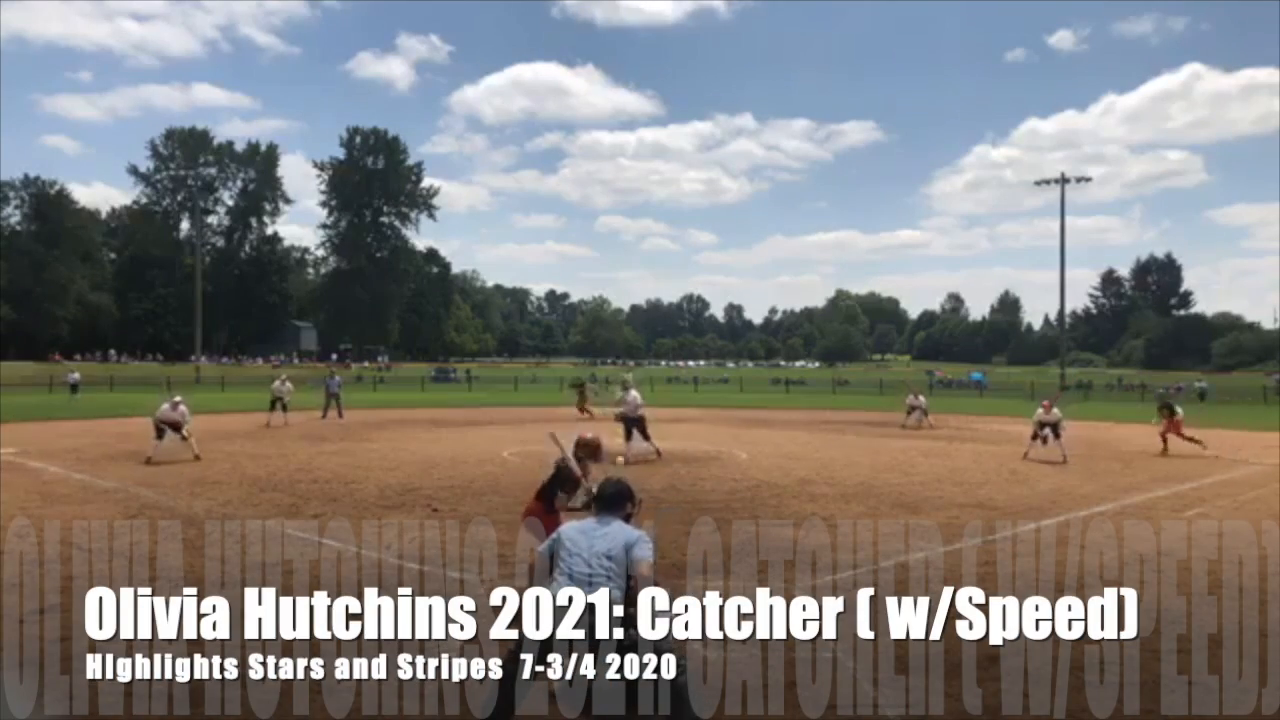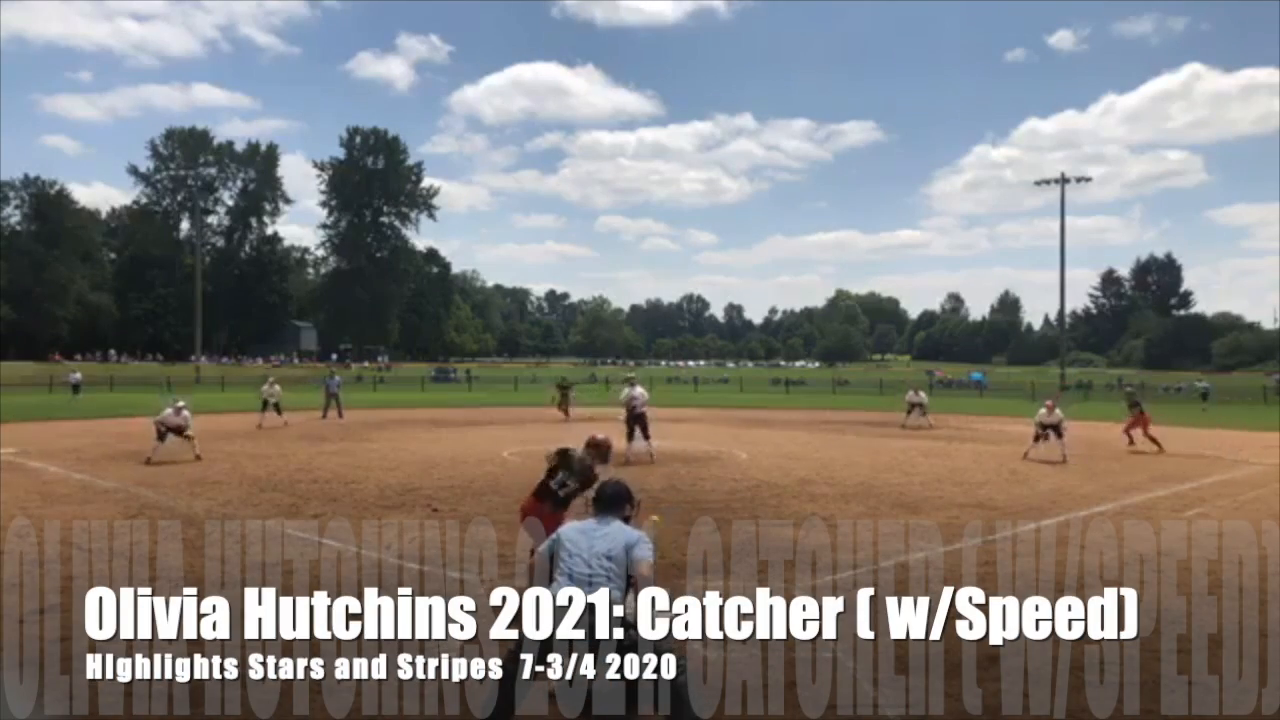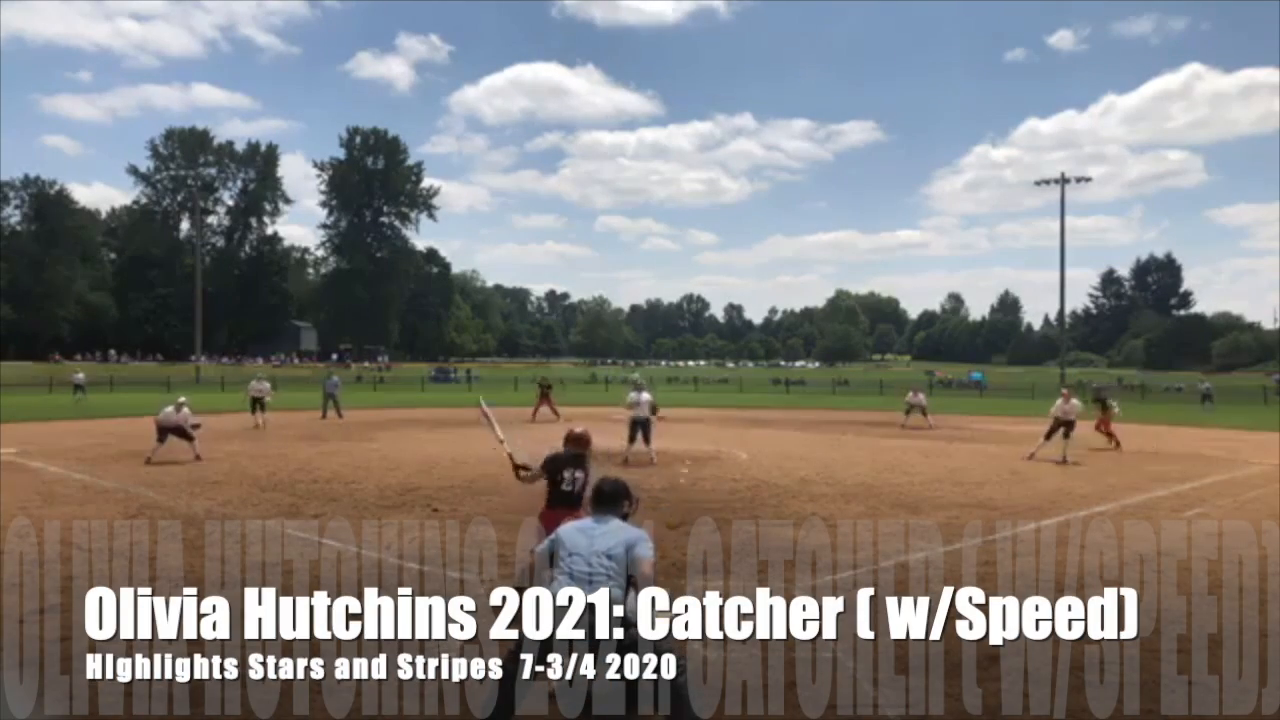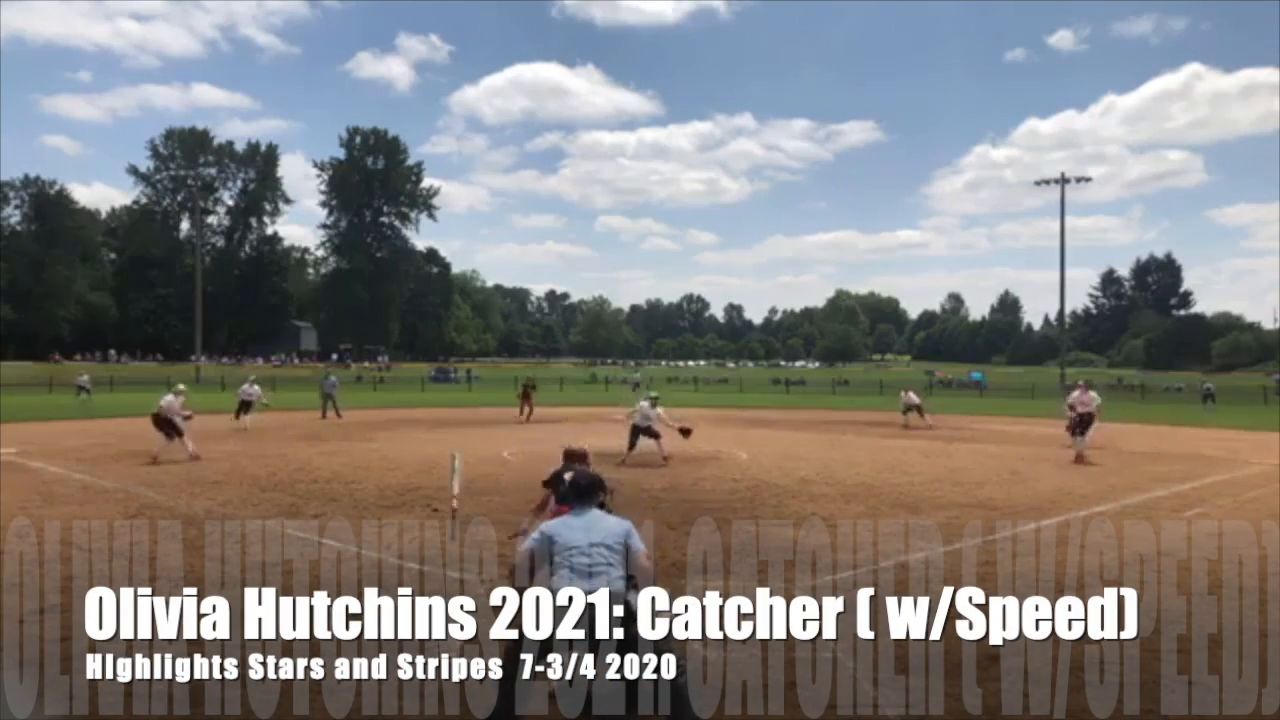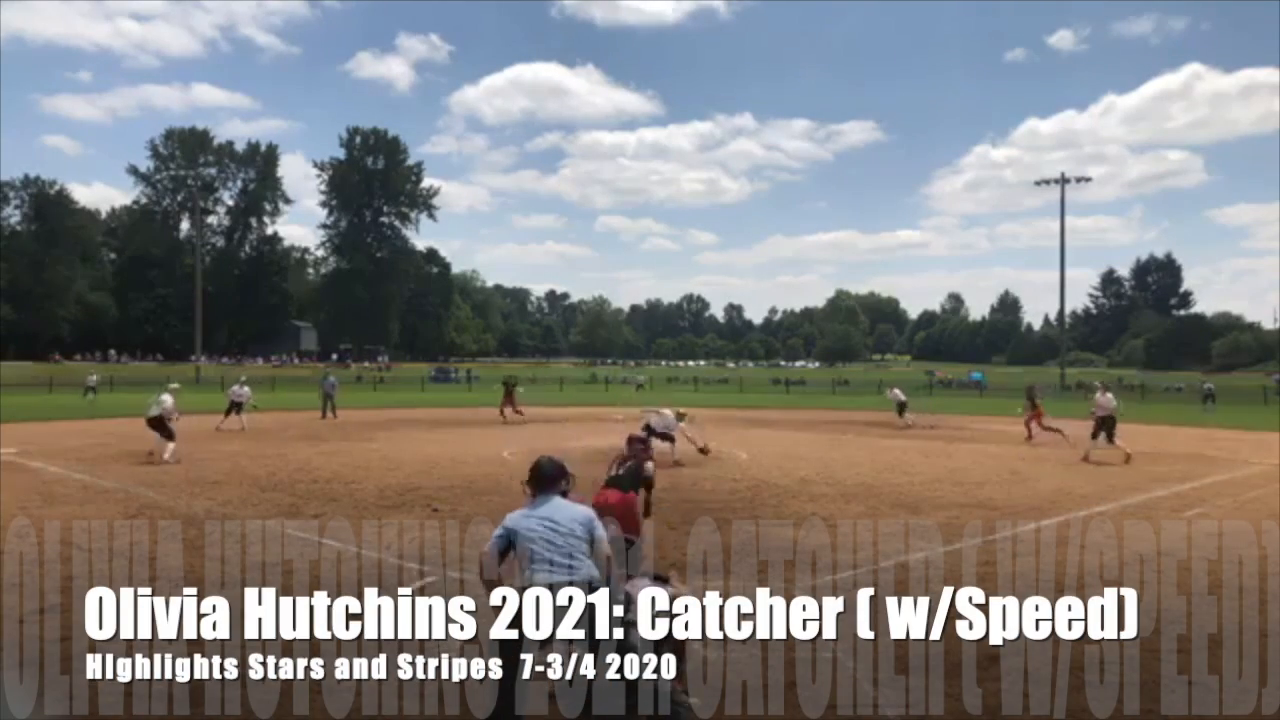
dt=0.2s
person 1, frame 1
left shoulder: (566, 529)
right shoulder: (635, 536)
left elbow: (538, 565)
right elbow: (644, 575)
left hip: (557, 620)
left knee: (514, 664)
person 1, frame 2
left shoulder: (565, 530)
right shoulder: (635, 537)
left elbow: (535, 565)
right elbow: (644, 576)
left hip: (557, 620)
left knee: (514, 665)
person 1, frame 3
left shoulder: (565, 530)
right shoulder: (635, 535)
left elbow: (533, 563)
right elbow: (645, 575)
left hip: (557, 616)
left knee: (515, 663)
person 1, frame 4
left shoulder: (550, 527)
right shoulder: (622, 526)
left elbow: (521, 562)
right elbow: (645, 569)
left hip: (561, 609)
left knee: (514, 660)
person 1, frame 5
left shoulder: (514, 519)
right shoulder: (584, 513)
left elbow: (486, 566)
right elbow: (607, 559)
right hip: (586, 596)
left knee: (511, 659)
